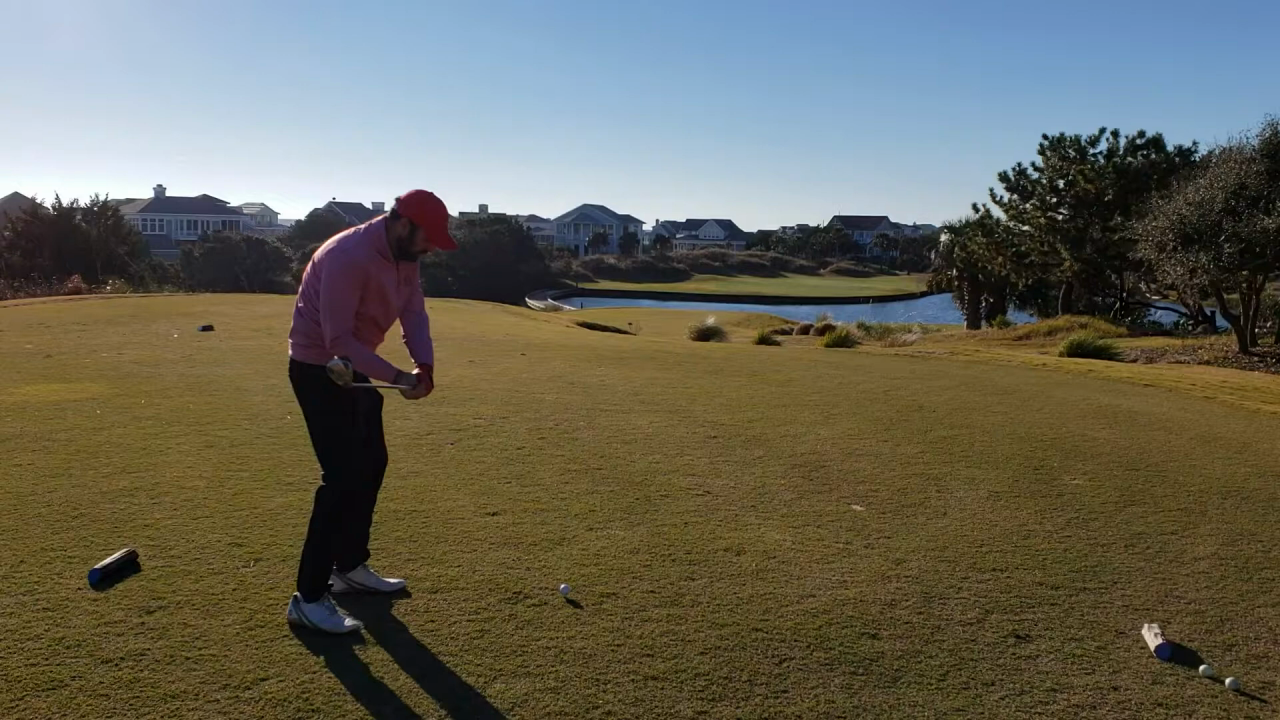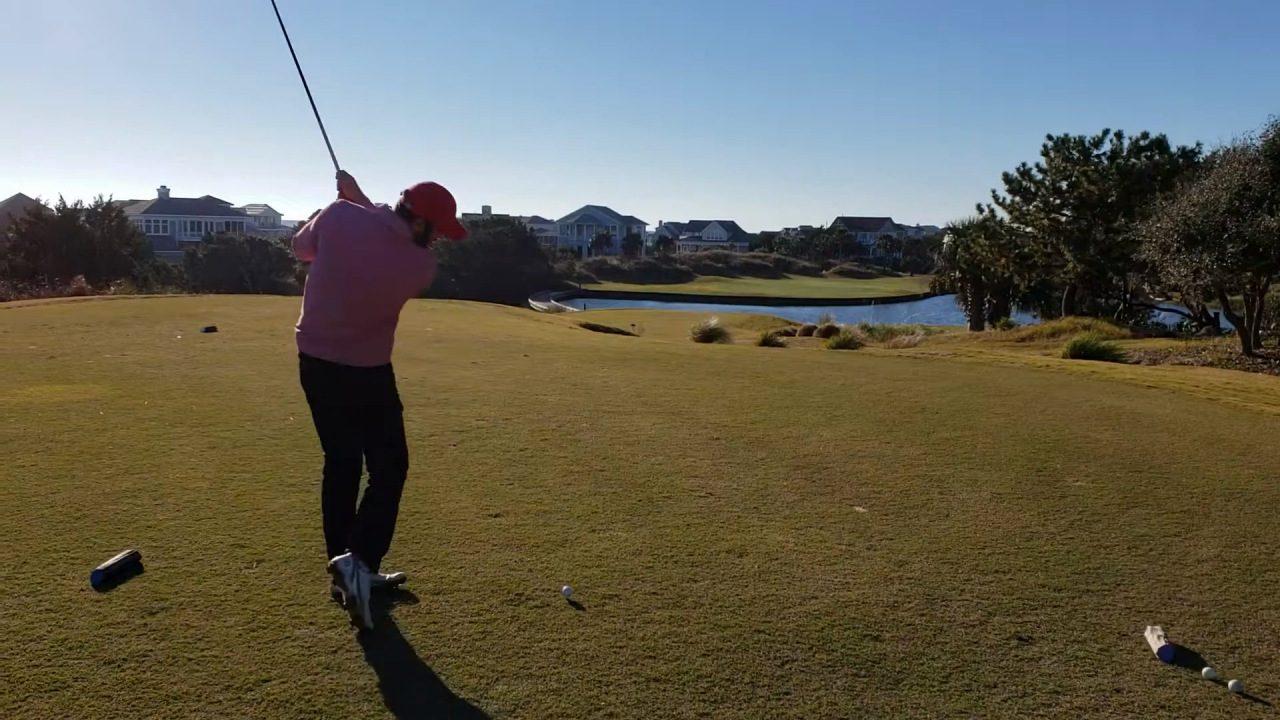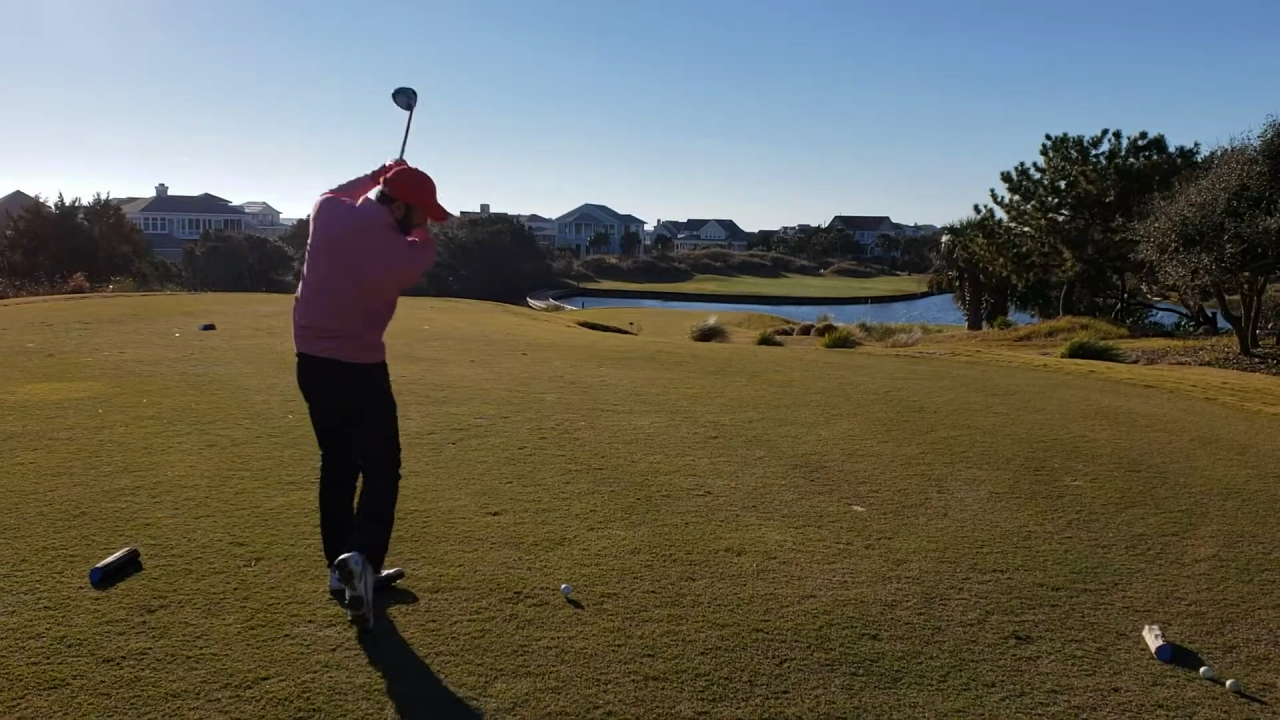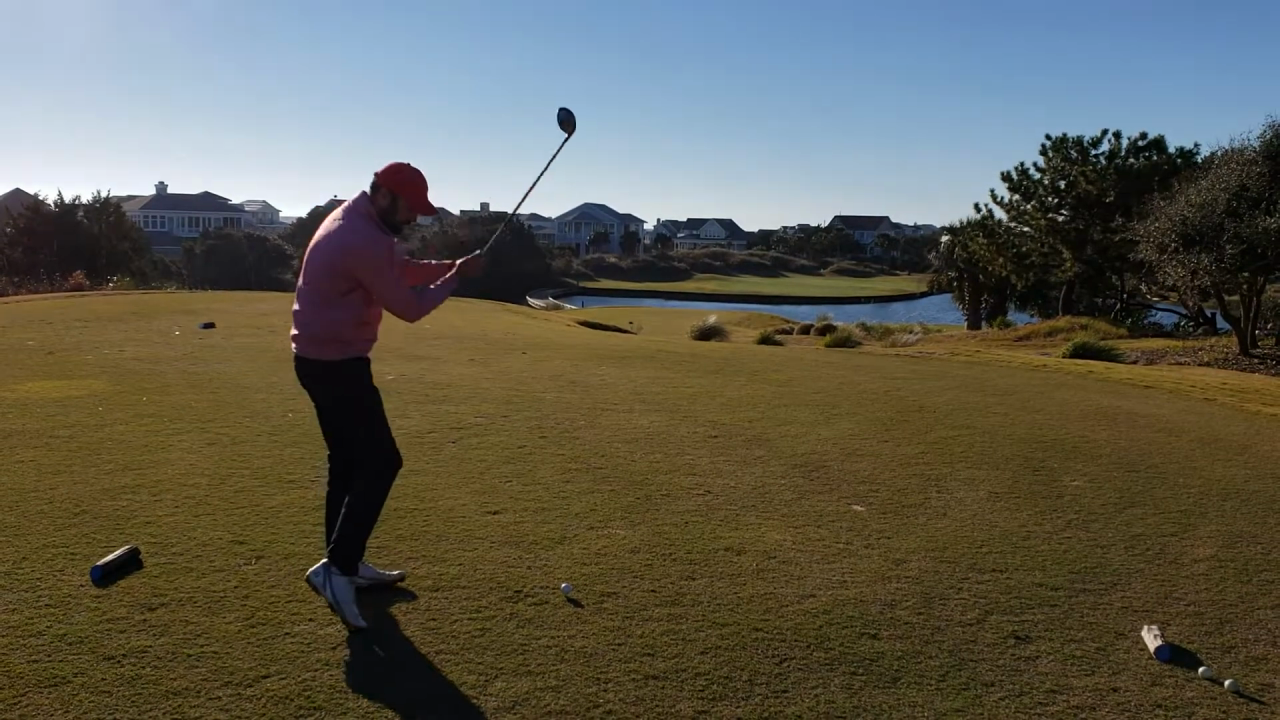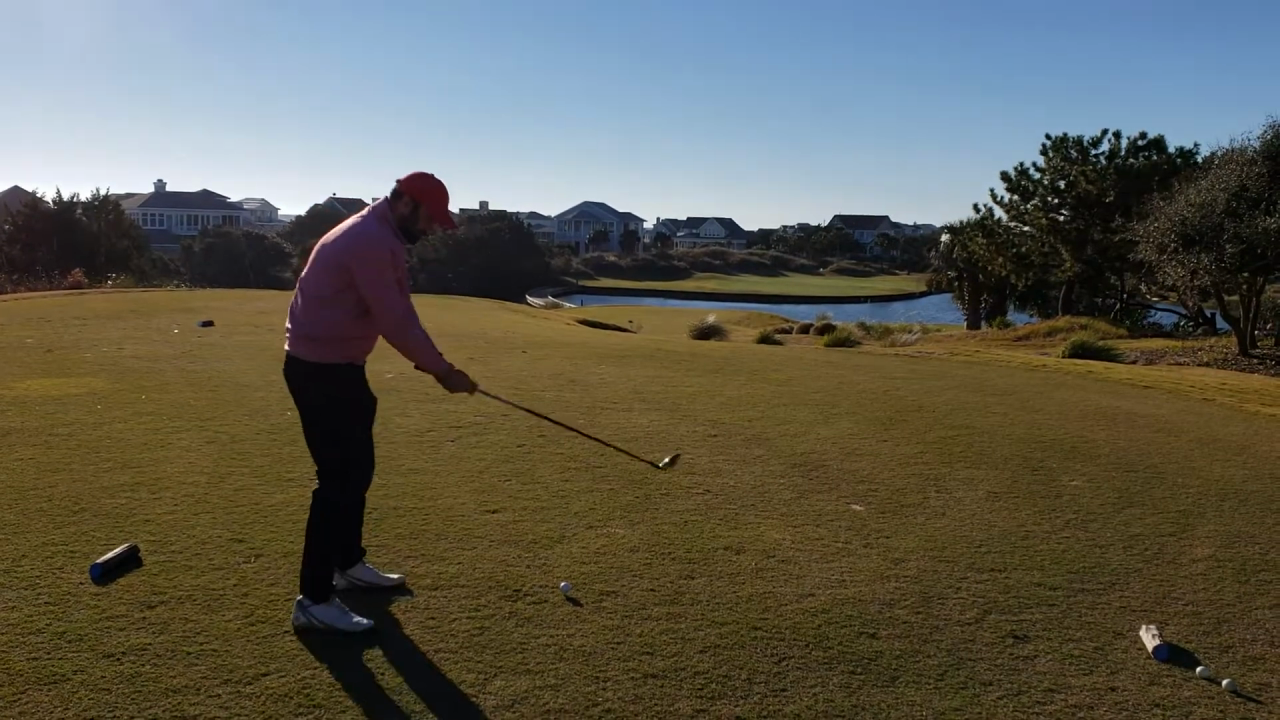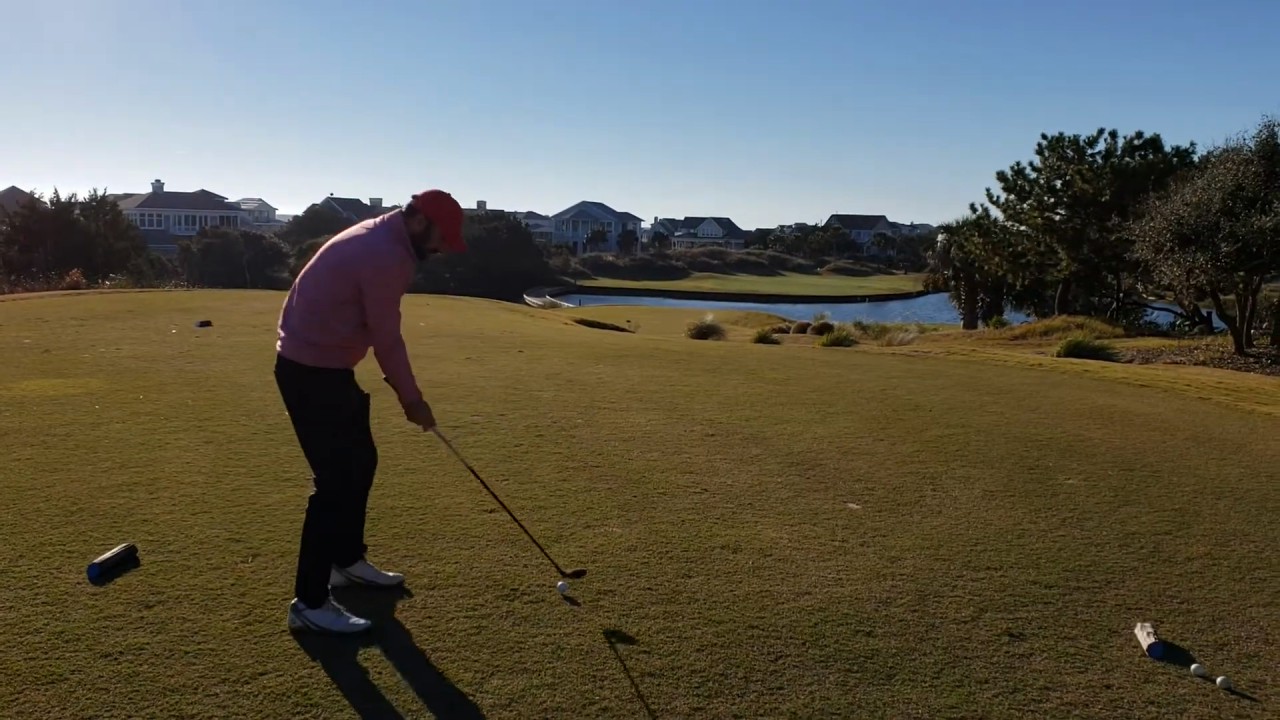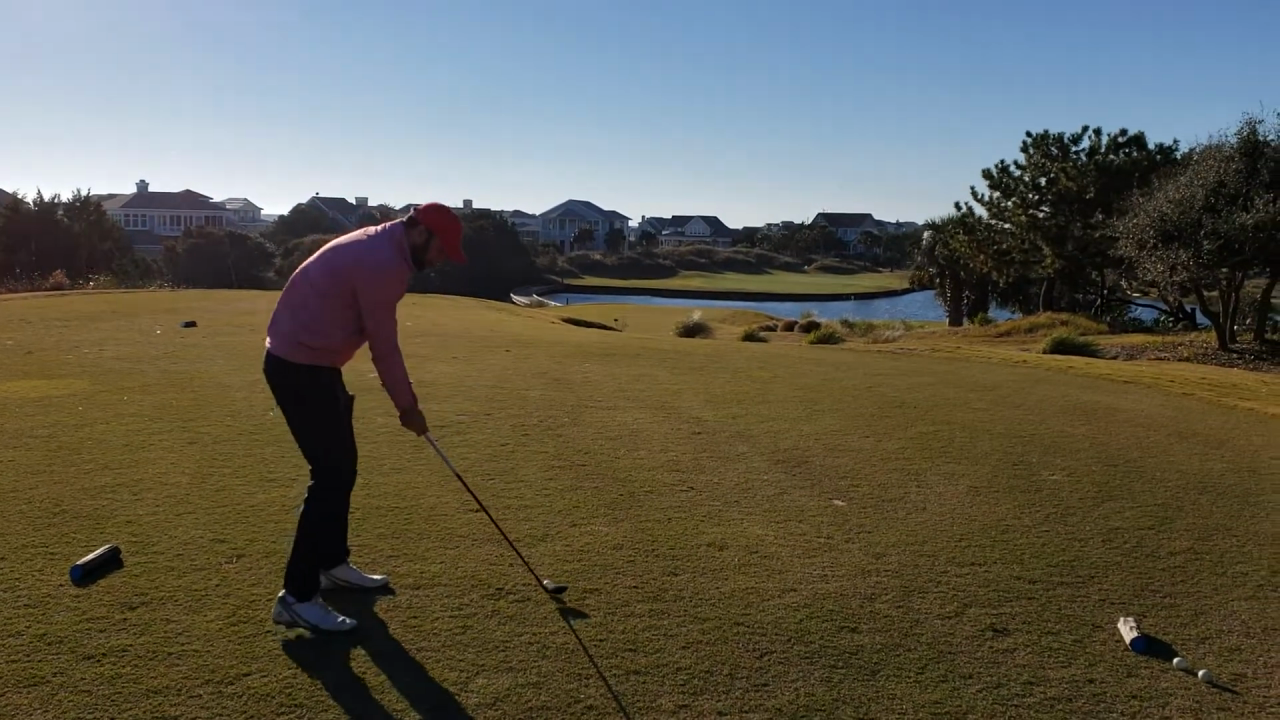
dt=0.4s
person 1, frame 1
left shoulder: (400, 252)
right shoulder: (349, 259)
left elbow: (414, 314)
right elbow: (339, 340)
left wrist: (423, 365)
right wrist: (397, 375)
left hip: (359, 370)
right hip: (322, 371)
left knee: (369, 468)
right knee: (345, 477)
left ankle: (349, 566)
right ankle: (309, 596)
person 1, frame 2
left shoulder: (336, 221)
right shoulder: (421, 263)
left elbow: (301, 247)
right wrist: (359, 200)
left hip: (315, 365)
right hip: (367, 376)
left knee: (340, 466)
right knee: (388, 471)
left ankle: (346, 565)
right ankle: (359, 560)
person 1, frame 3
left shoulder: (329, 212)
right shoulder: (403, 254)
left wrist: (376, 177)
left hip: (312, 362)
right hip: (358, 371)
left knee: (337, 465)
right knee: (381, 469)
left ankle: (343, 564)
right ankle: (362, 558)
person 1, frame 4
left shoulder: (359, 224)
right shoulder: (363, 240)
left elbow: (401, 272)
right elbow: (408, 307)
left wrist: (451, 269)
right wrist: (455, 279)
left hip: (326, 358)
right hip: (334, 363)
left knee: (349, 461)
right knee: (381, 462)
left ankle: (345, 563)
right ankle: (336, 568)
person 1, frame 5
left shoulder: (380, 237)
right shoulder: (369, 241)
left elbow: (402, 314)
right elbow: (393, 323)
left wrist: (439, 364)
right wrist: (441, 369)
left hip: (337, 364)
right hip: (320, 368)
left knee: (356, 469)
right knee: (339, 477)
left ankle: (347, 563)
right ankle: (313, 599)
person 1, frame 6
left shoulder: (380, 241)
right shoulder: (384, 255)
left elbow: (381, 333)
right elbow: (386, 339)
left wrist: (406, 391)
right wrist: (412, 398)
left hip: (325, 365)
right hip: (311, 371)
left knee: (359, 462)
right knee: (337, 479)
left ankle: (347, 561)
right ankle: (309, 602)
person 1, frame 7
left shoulder: (379, 248)
right shoulder: (381, 264)
left elbow: (381, 341)
right elbow: (383, 346)
left wrist: (404, 396)
right wrist: (407, 405)
left hip: (309, 362)
right hip: (299, 366)
left knee: (341, 465)
right knee: (332, 472)
left ankle: (331, 563)
right ankle: (297, 595)
